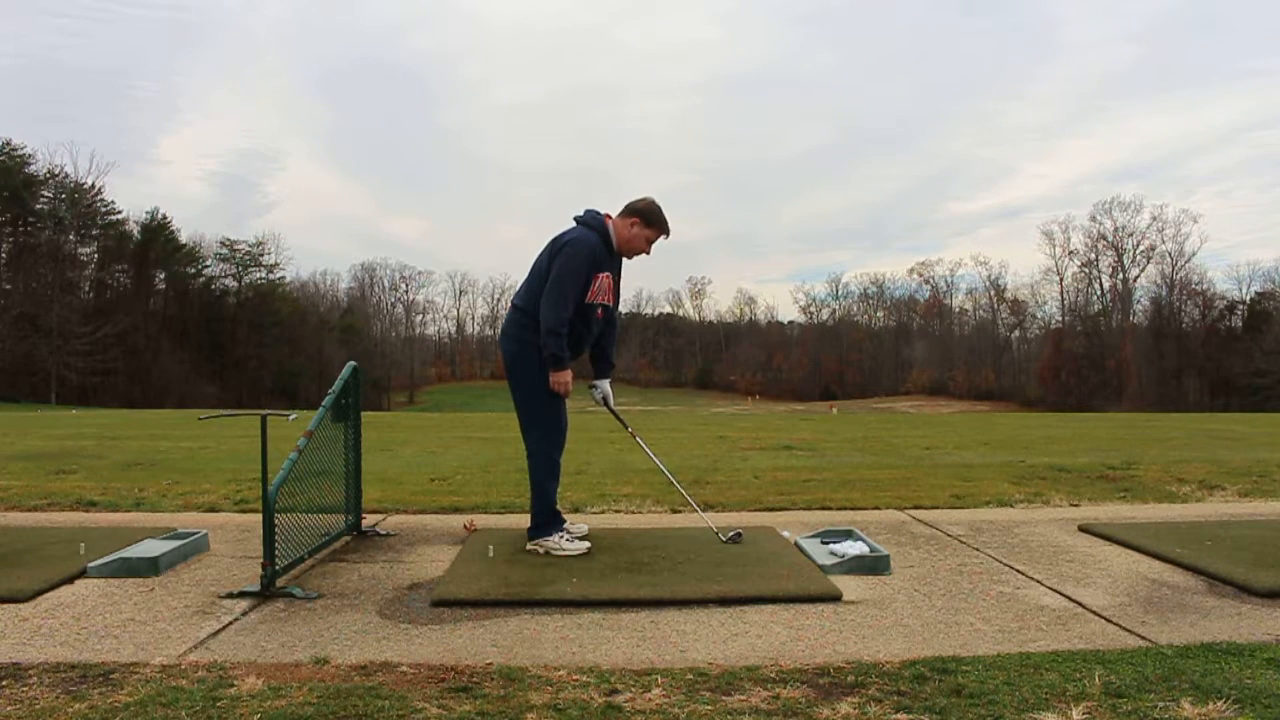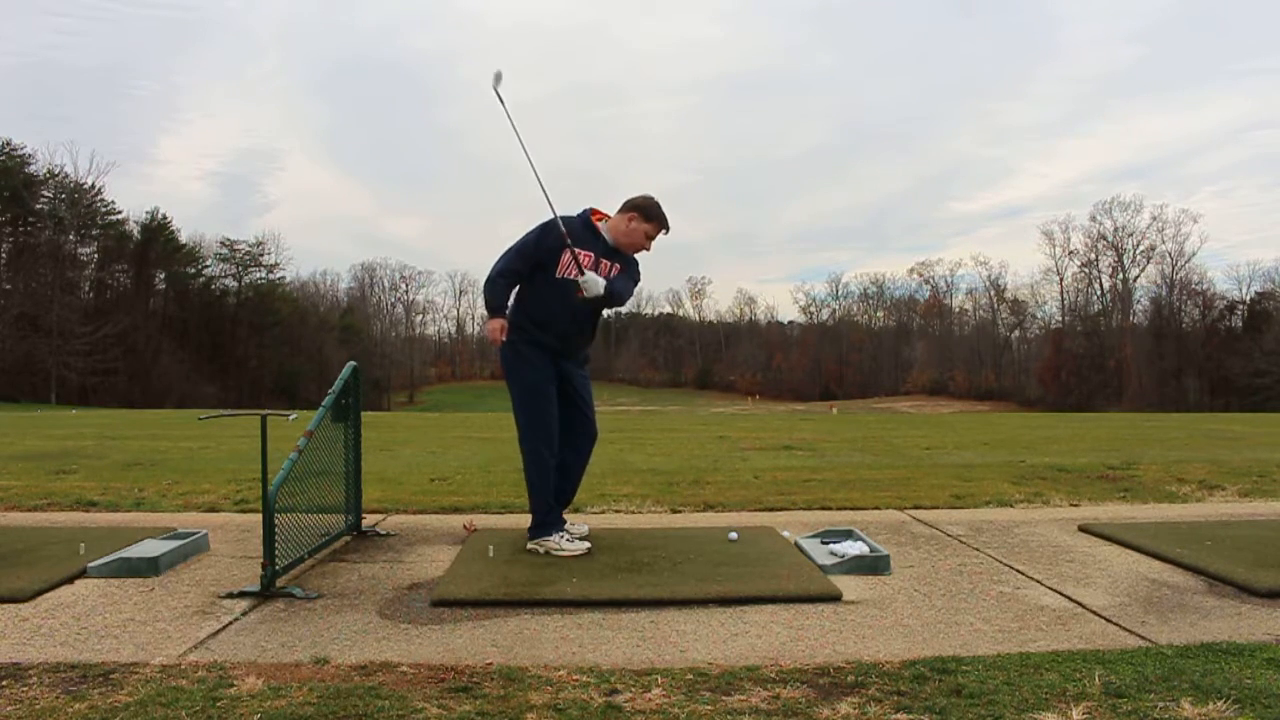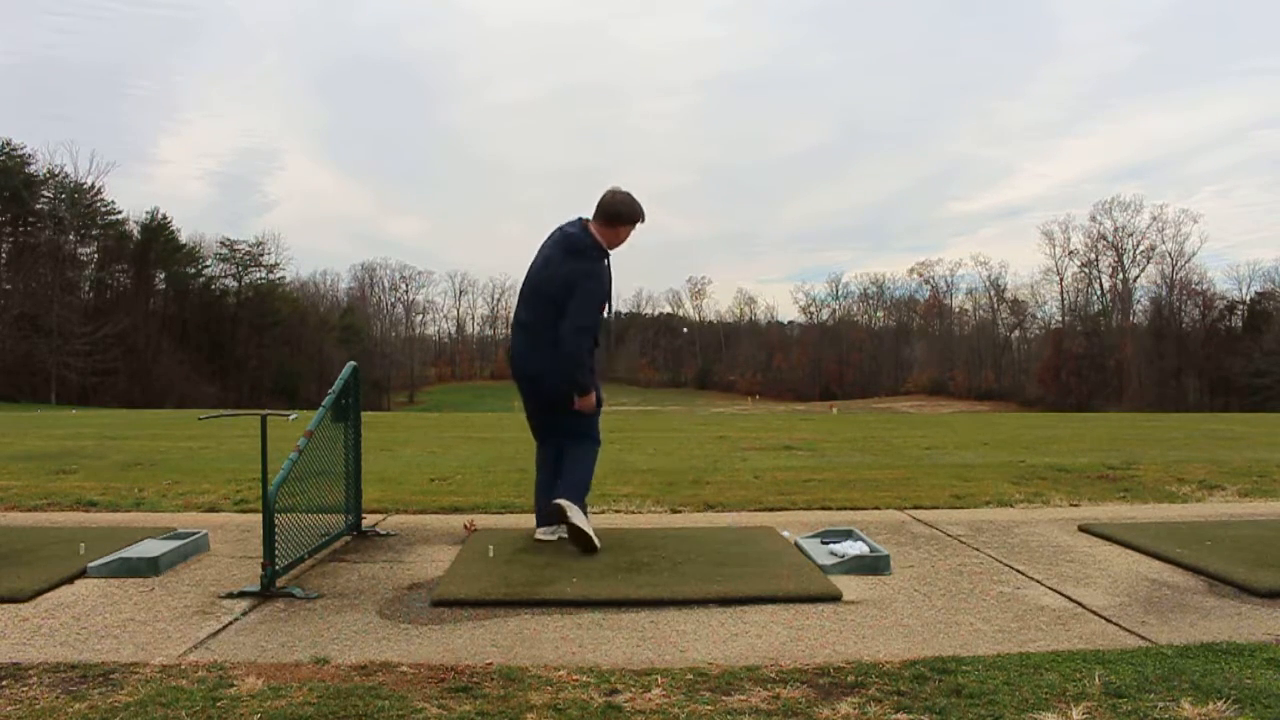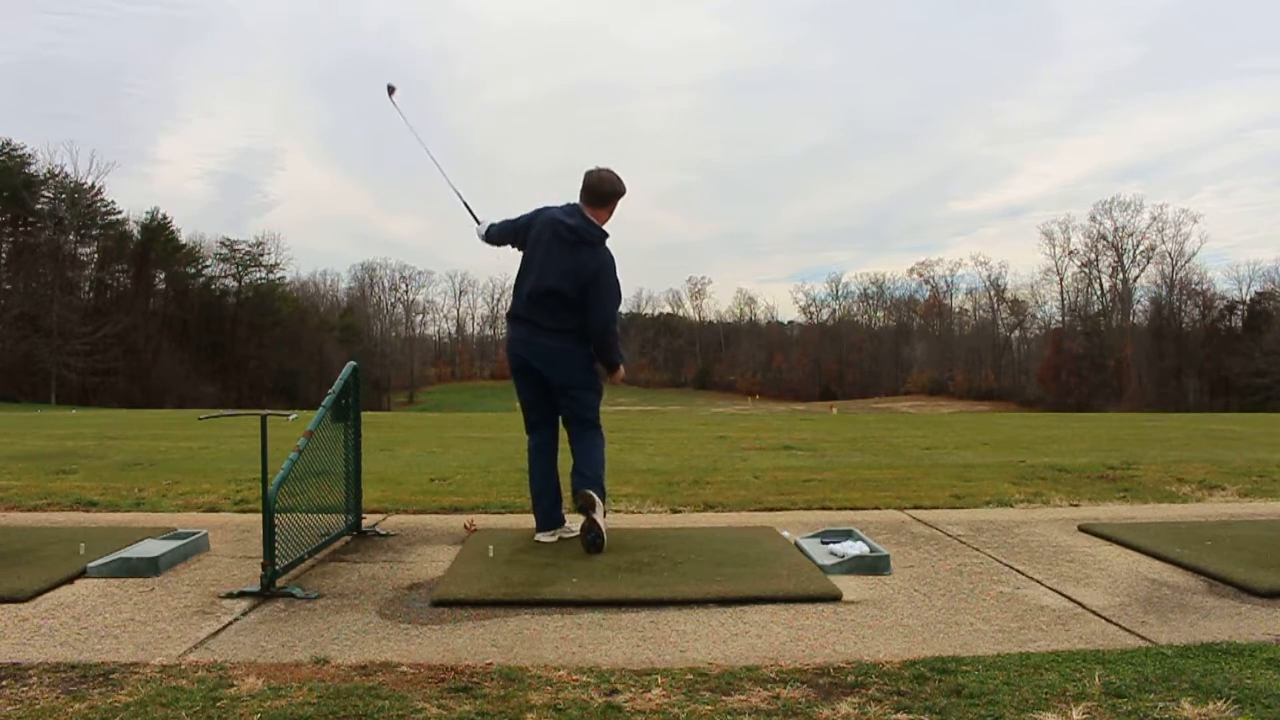
dt=1s
person 1, frame 1
left shoulder: (611, 257)
right shoulder: (582, 245)
left elbow: (606, 320)
right elbow: (554, 306)
left wrist: (602, 374)
right wrist: (558, 363)
left hip: (546, 350)
right hip: (528, 345)
left knee: (554, 434)
right knee: (545, 436)
left ankle: (549, 519)
right ankle: (543, 530)
person 1, frame 2
left shoulder: (626, 265)
right shoulder: (561, 232)
left elbow: (618, 295)
right elbow: (509, 265)
left wrist: (601, 288)
right wrist: (496, 312)
left hip: (570, 356)
right hip: (527, 347)
left knee: (581, 433)
right knee: (541, 437)
left ankle: (552, 515)
right ankle: (544, 529)
person 1, frame 3
left shoulder: (569, 238)
right shoulder: (591, 271)
right elbow: (577, 333)
right wrist: (584, 386)
left hip: (525, 354)
right hip: (554, 361)
left knee: (549, 437)
right knee: (582, 437)
left ankle: (548, 518)
right ankle: (569, 501)
person 1, frame 4
left shoulder: (543, 221)
right shoulder: (598, 257)
left elbow: (506, 231)
right elbow: (602, 322)
left wrist: (488, 232)
right wrist: (614, 363)
left hip: (522, 342)
right hip: (566, 351)
left knee: (540, 432)
right knee: (585, 429)
left ankle: (547, 521)
right ankle: (591, 492)
